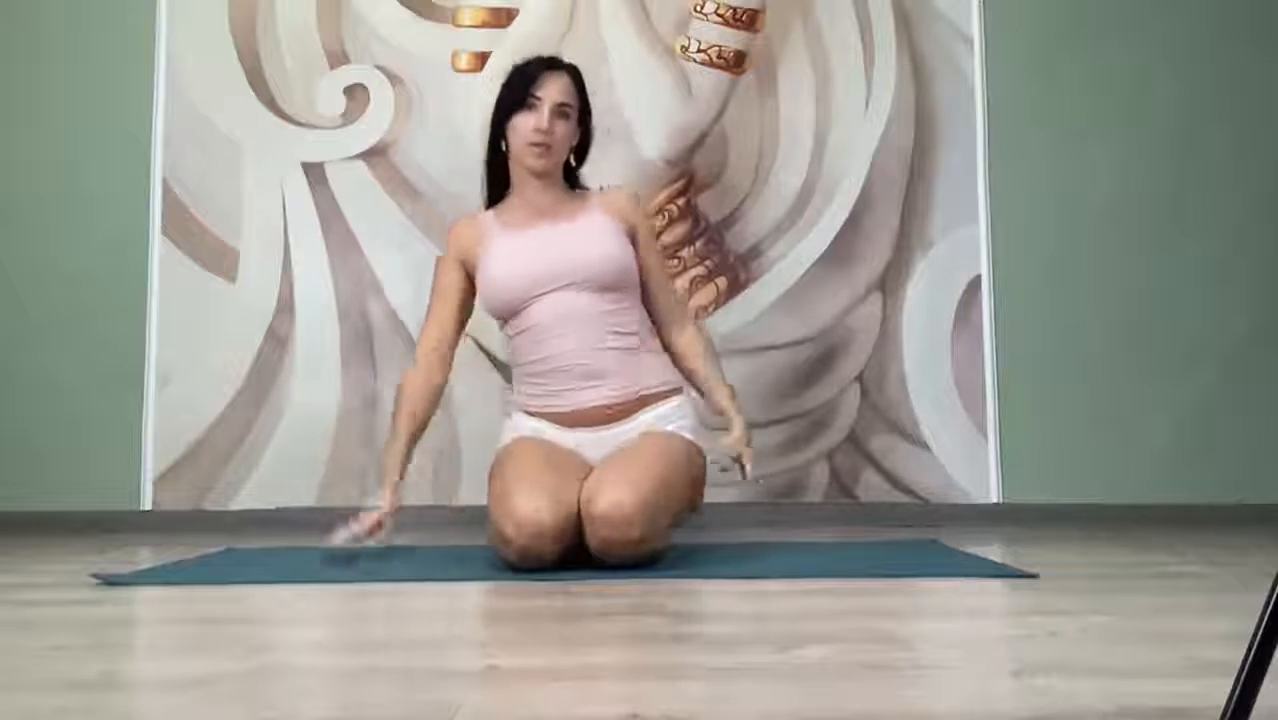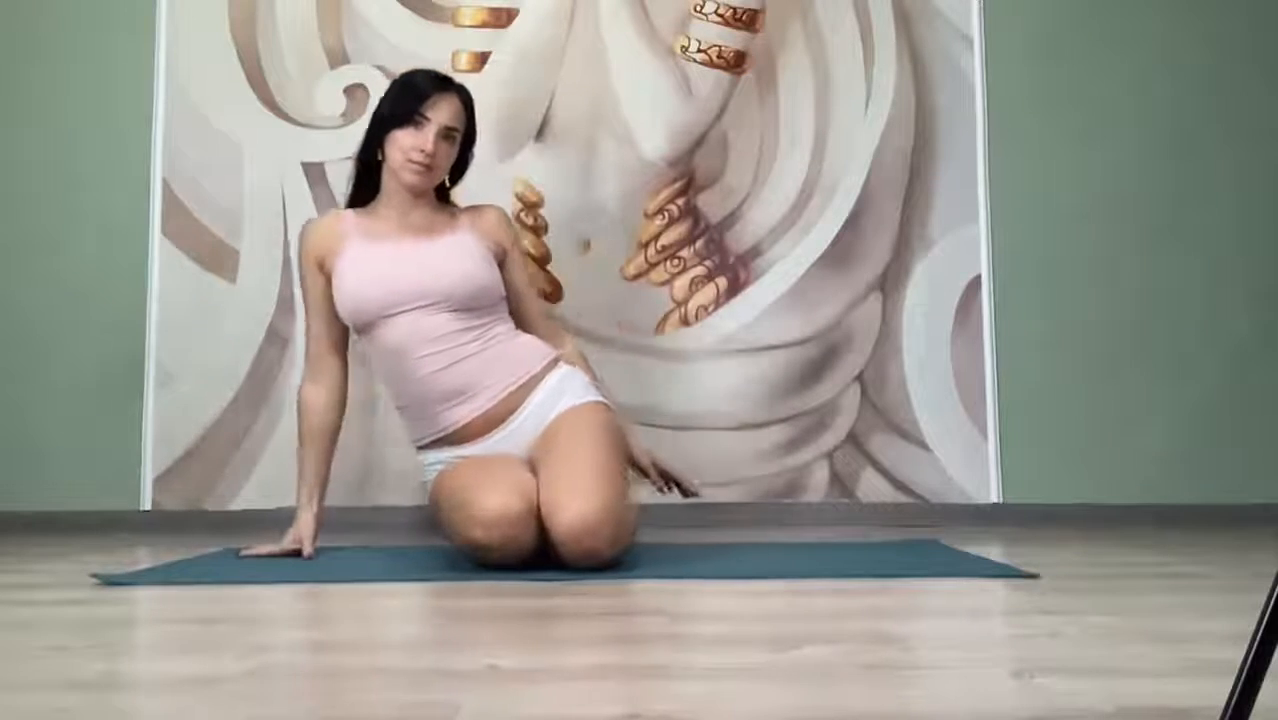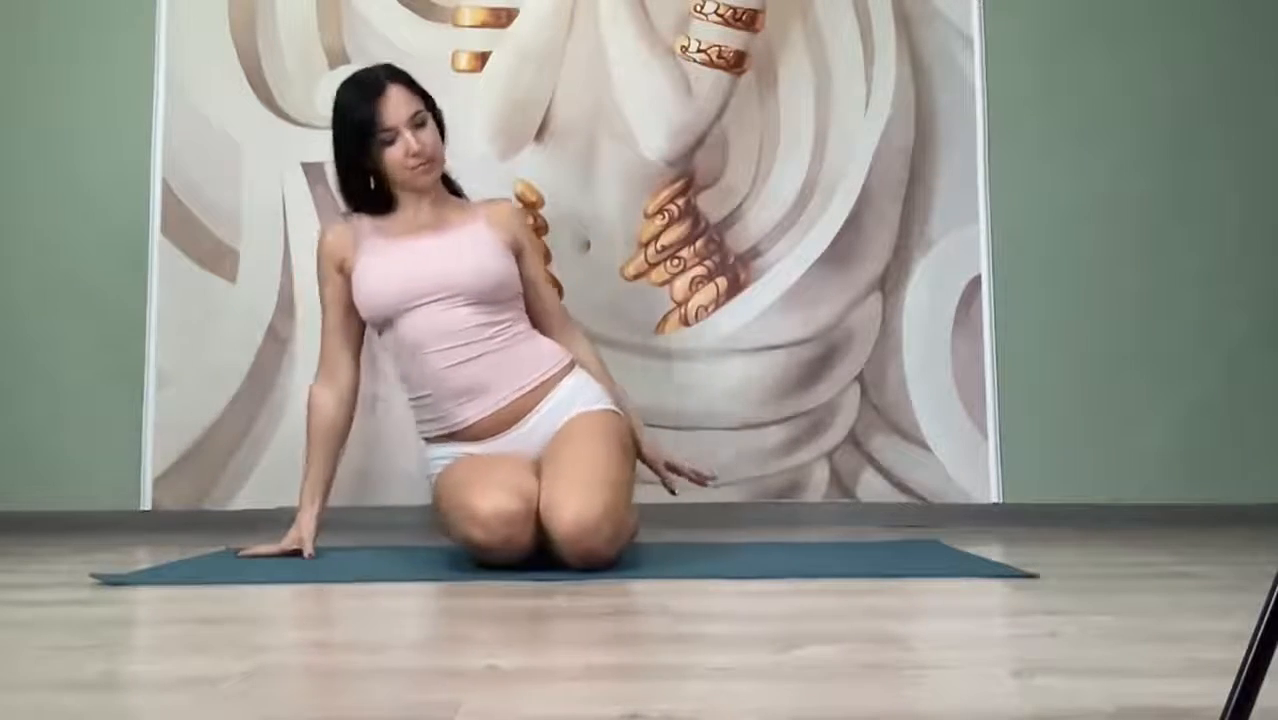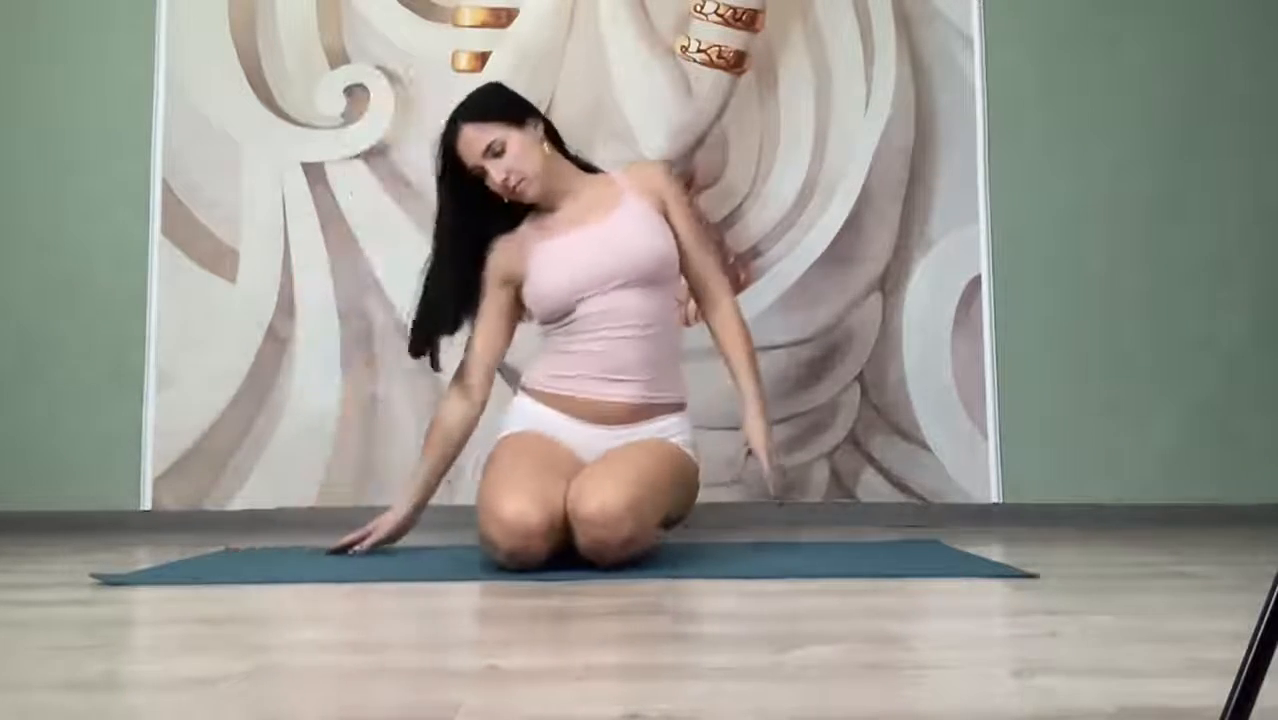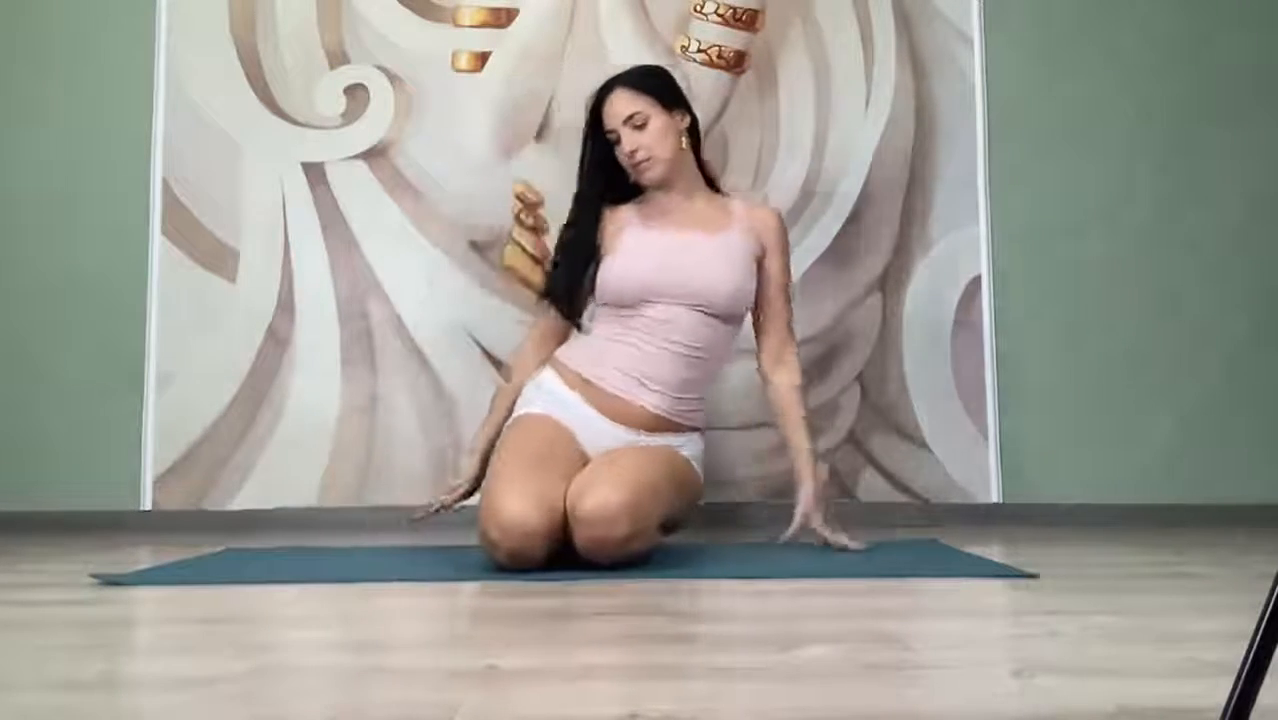
dt=1s
person 1, frame 1
left shoulder: (619, 209)
right shoulder: (469, 237)
left elbow: (677, 324)
right elbow: (431, 359)
left wrist: (733, 418)
right wrist: (390, 482)
left hip: (650, 421)
right hip: (544, 432)
left knee: (618, 526)
right knee: (531, 533)
left ankle: (663, 495)
right ankle: (571, 505)
person 1, frame 2
left shoulder: (487, 226)
right shoulder: (328, 237)
left elbow: (553, 336)
right elbow: (324, 377)
left wrist: (625, 437)
right wrist: (307, 509)
left hip: (552, 403)
right hip: (458, 453)
left knee: (586, 536)
right knee: (499, 530)
left ankle: (592, 501)
right ankle: (536, 501)
person 1, frame 3
left shoulder: (500, 219)
right shoulder: (345, 243)
left elbow: (566, 334)
right elbow: (335, 380)
left wrist: (638, 435)
right wrist: (308, 511)
left hip: (562, 408)
right hip: (464, 452)
left knee: (584, 536)
right knee: (498, 526)
left ankle: (607, 496)
right ankle: (536, 505)
person 1, frame 4
left shoulder: (648, 185)
right shoulder: (509, 252)
left elbow: (715, 296)
right elbow: (470, 384)
left wrist: (754, 407)
right wrist: (411, 503)
left hip: (653, 433)
right hip: (546, 423)
left knee: (605, 525)
right knee: (514, 533)
left ankle: (651, 508)
right ankle: (566, 506)
person 1, frame 5
left shoulder: (756, 225)
right shoulder: (608, 222)
left elbow: (779, 360)
right elbow: (545, 336)
left wrist: (808, 478)
right wrist: (480, 451)
left hip: (663, 444)
right hip: (563, 408)
left knee: (602, 525)
right knee: (514, 534)
left ankle: (647, 517)
right ankle: (567, 509)
